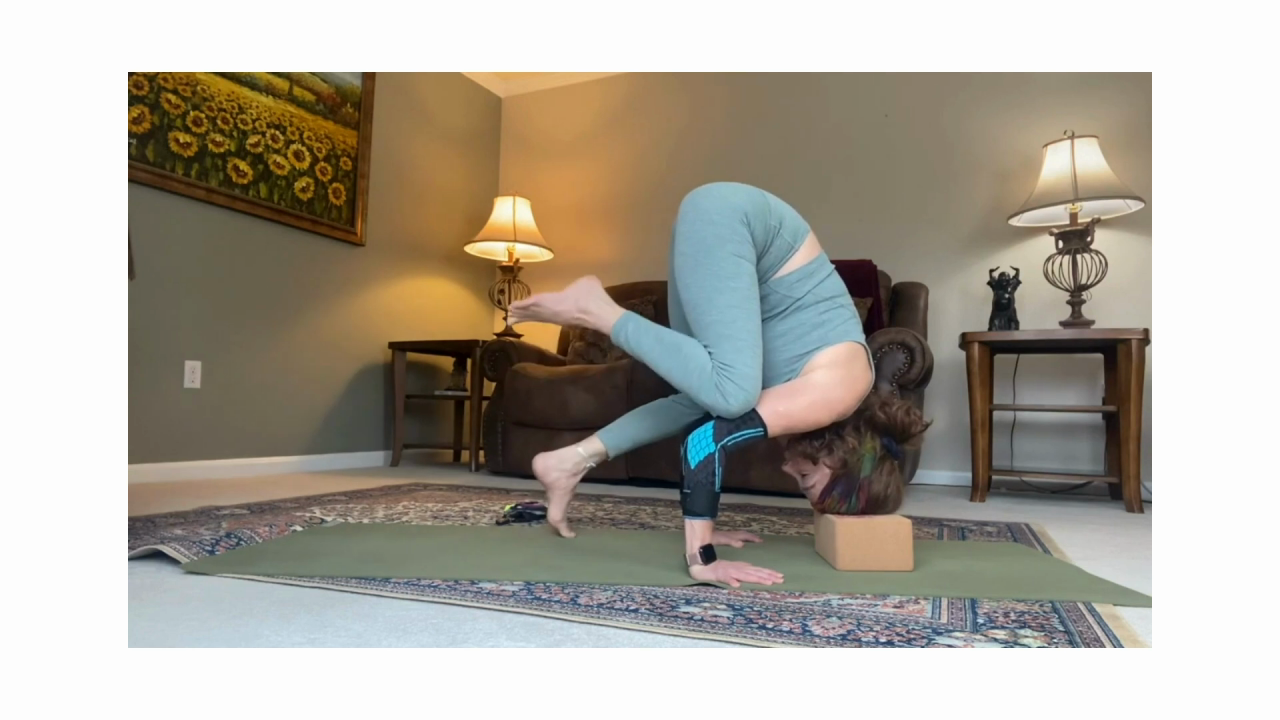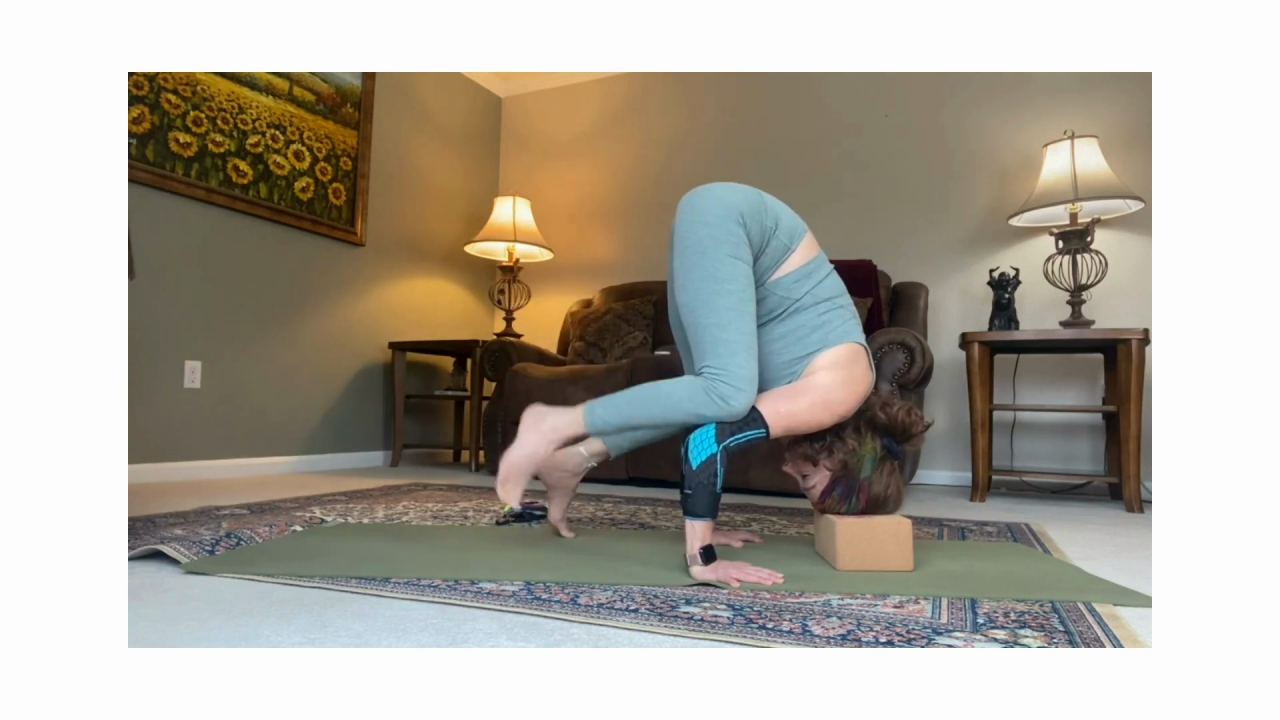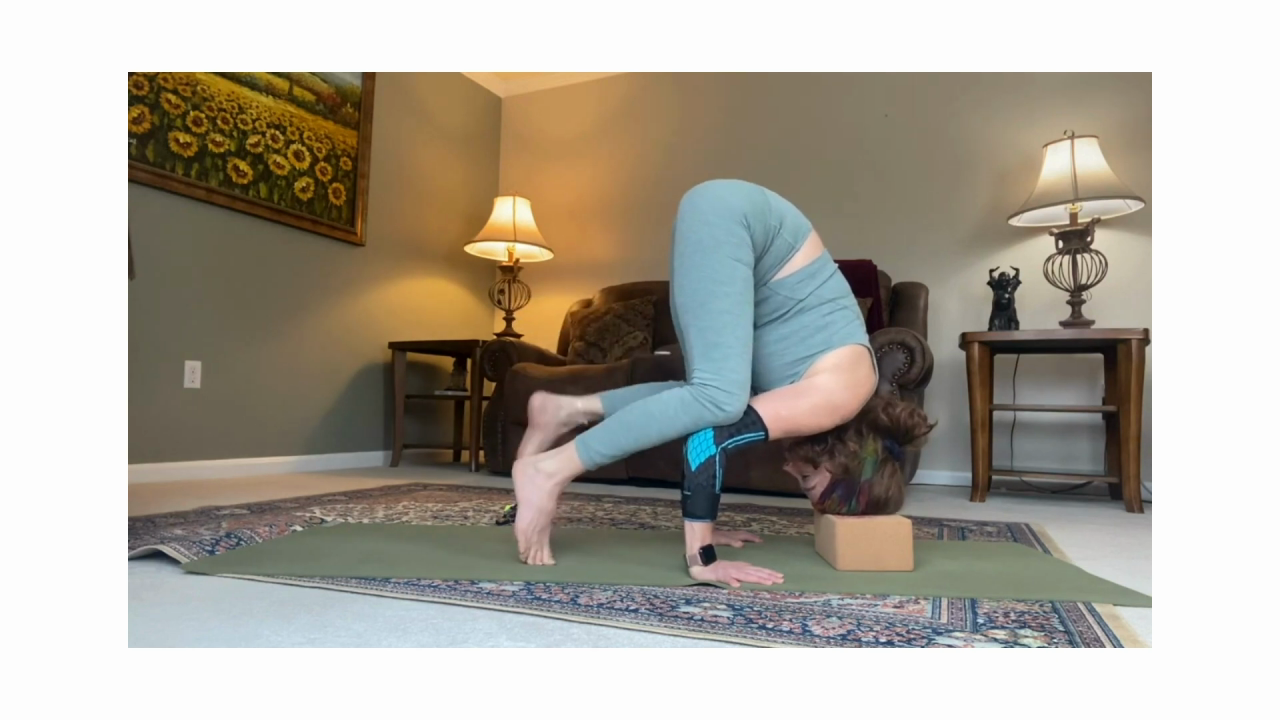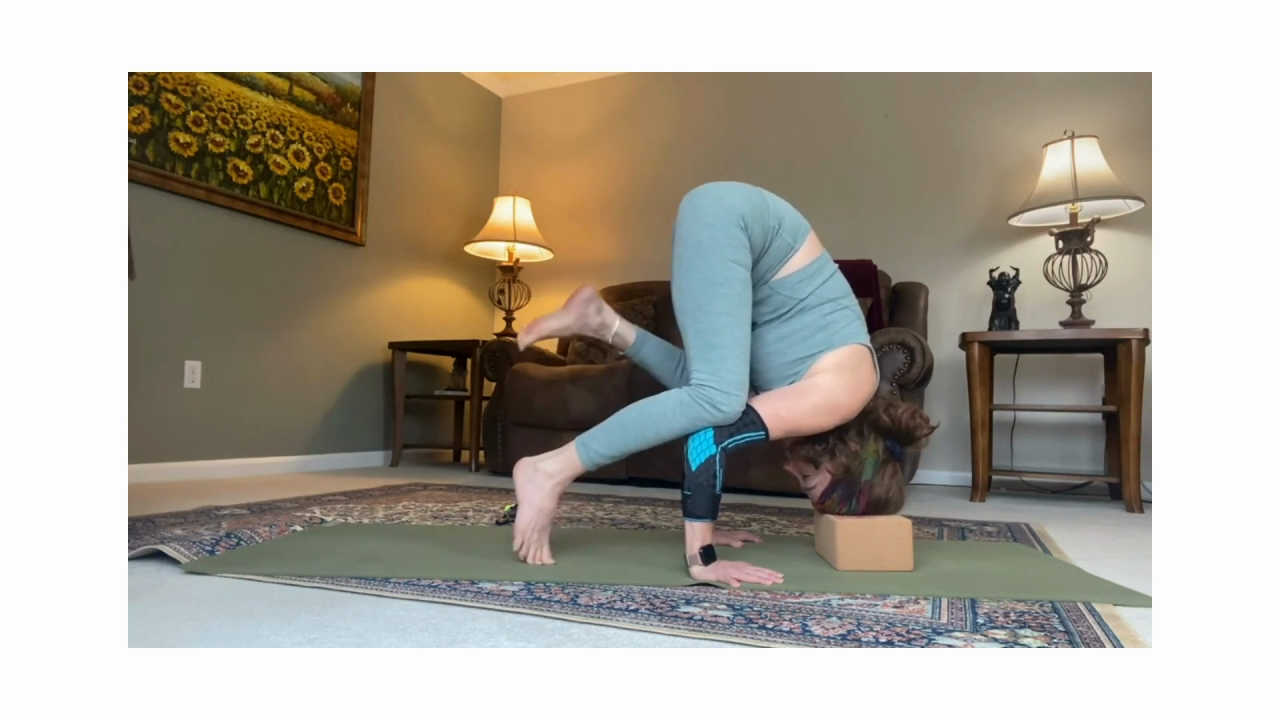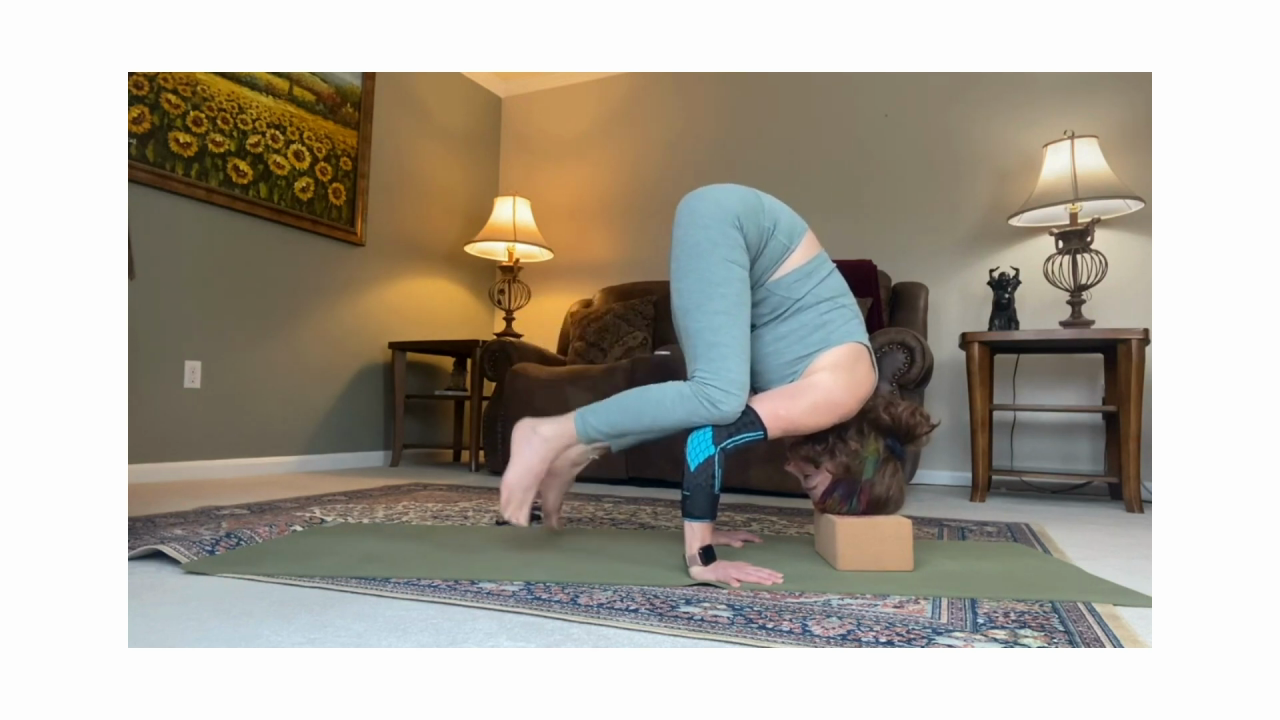
dt=0.7s
person 1, frame 1
left shoulder: (838, 383)
right shoulder: (836, 393)
right elbow: (710, 441)
left wrist: (703, 528)
right wrist: (701, 560)
left hip: (733, 226)
left knee: (709, 397)
right knee: (729, 394)
left ankle: (572, 462)
right ankle: (595, 312)
person 1, frame 2
left shoulder: (844, 385)
right shoulder: (836, 395)
right elbow: (712, 441)
left wrist: (702, 527)
right wrist: (701, 560)
left hip: (731, 226)
right hip: (724, 219)
left knee: (708, 398)
right knee: (725, 395)
left ankle: (576, 458)
right ankle: (558, 427)
person 1, frame 3
left shoulder: (845, 382)
right shoulder: (838, 397)
right elbow: (713, 442)
left wrist: (703, 527)
right wrist: (701, 559)
left hip: (738, 223)
left knee: (710, 399)
right knee: (720, 401)
left ankle: (571, 411)
right ankle: (550, 471)
person 1, frame 4
left shoulder: (838, 390)
right shoulder: (838, 398)
right elbow: (713, 440)
left wrist: (704, 528)
right wrist: (700, 560)
left hip: (738, 225)
left knee: (709, 395)
right knee: (717, 401)
left ankle: (601, 322)
right ankle: (550, 472)
person 1, frame 5
left shoulder: (844, 384)
right shoulder: (837, 396)
right elbow: (711, 441)
left wrist: (704, 530)
right wrist: (700, 560)
left hip: (738, 228)
right hip: (722, 219)
left knee: (713, 401)
right knee: (718, 400)
left ankle: (581, 449)
right ankle: (552, 438)
